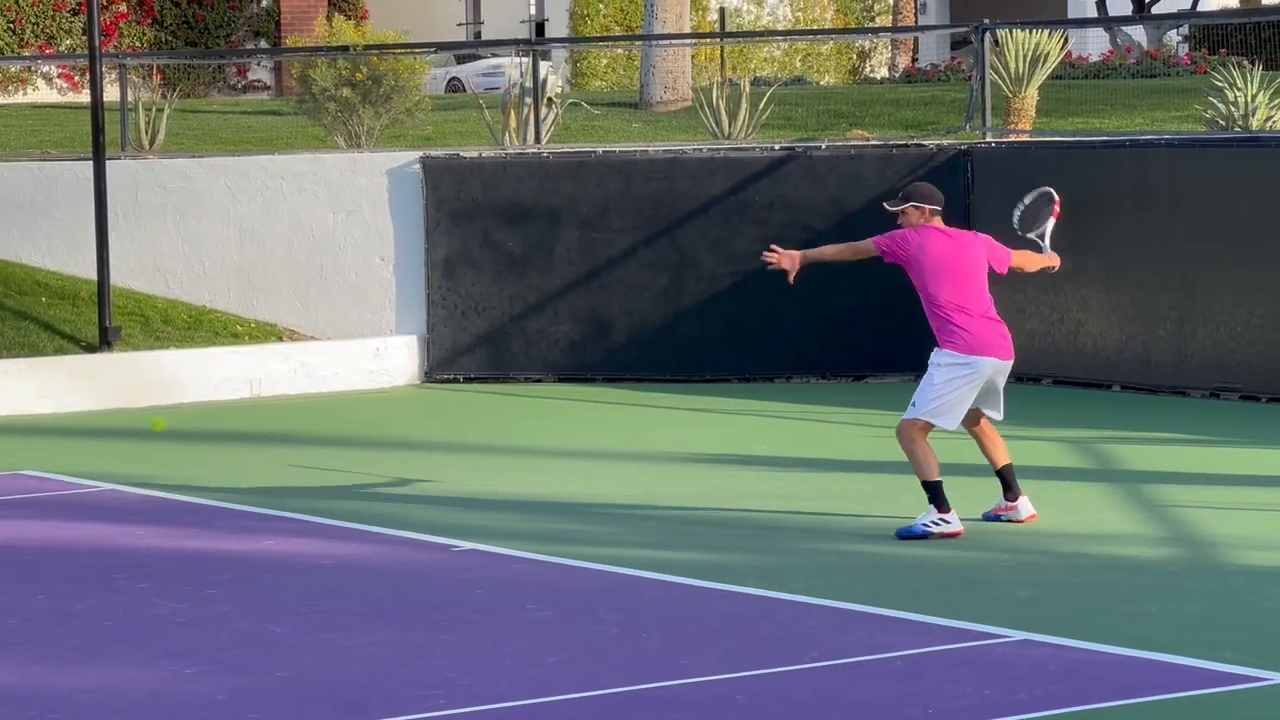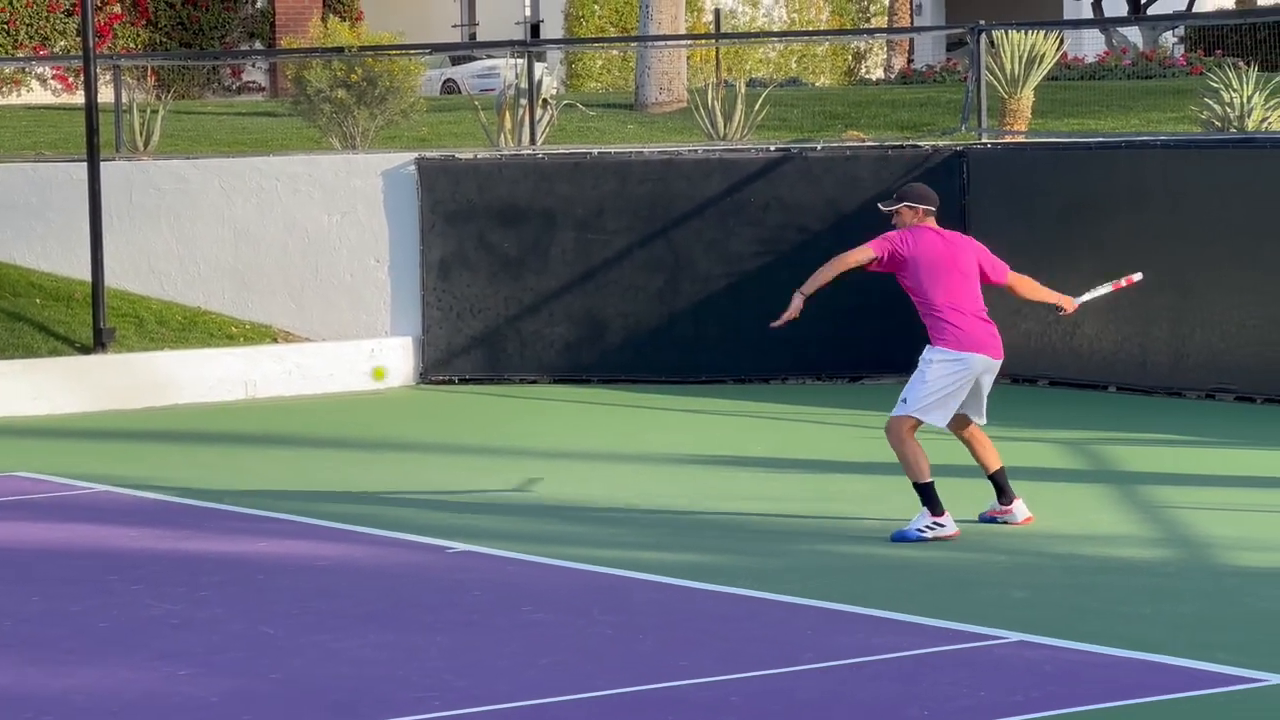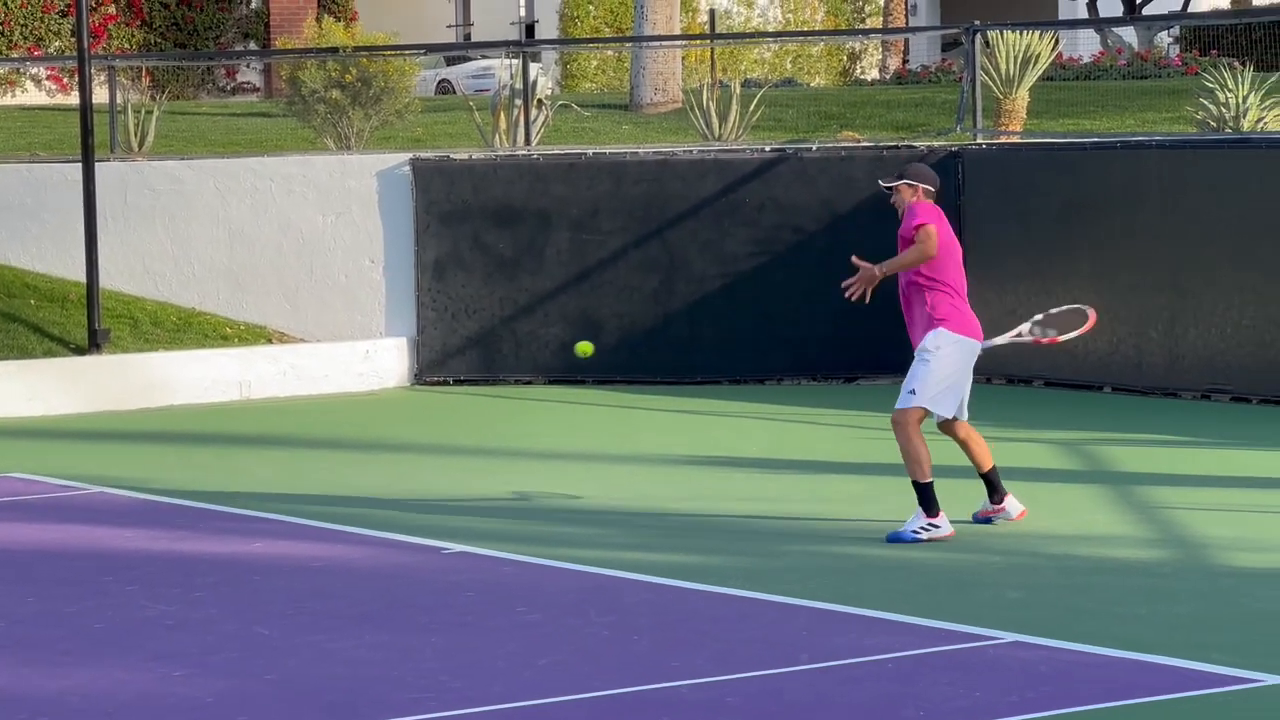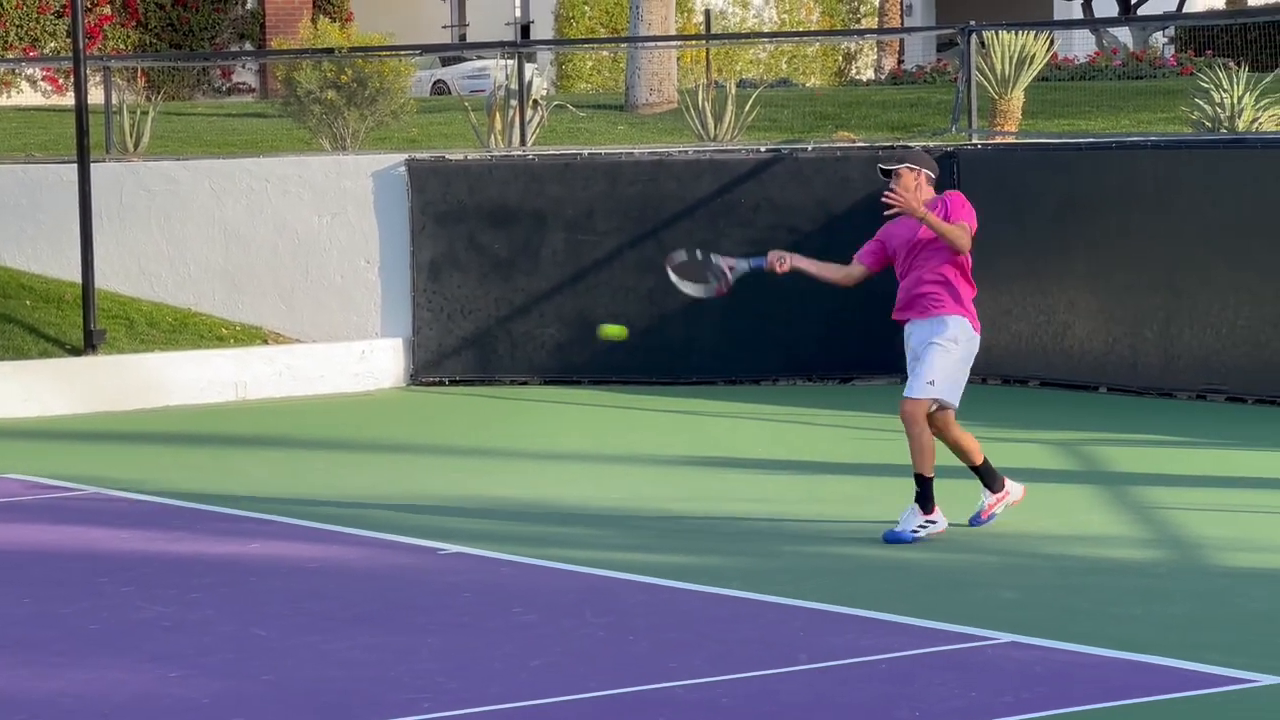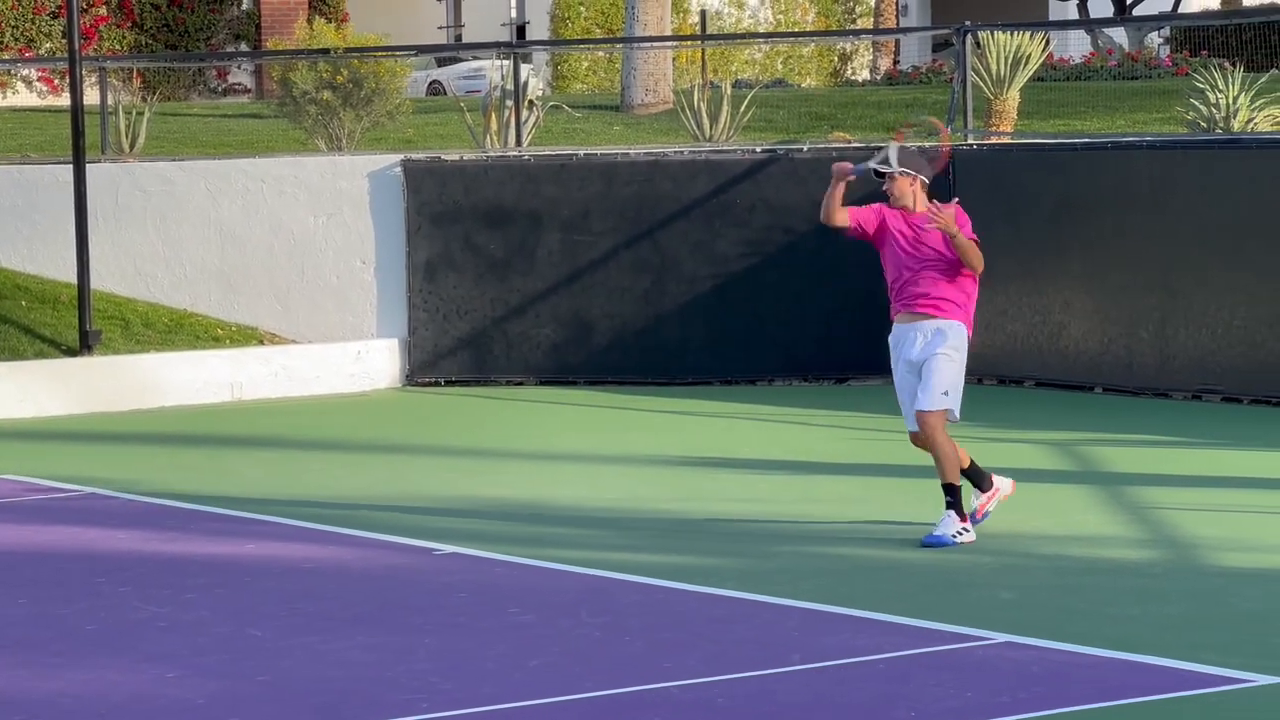
dt=0.1s
person 1, frame 1
left shoulder: (910, 240)
right shoulder: (978, 242)
left elbow: (852, 249)
right elbow: (1023, 261)
left wrist: (800, 257)
right wrist: (1049, 259)
left hip: (962, 353)
right hip: (1001, 350)
left knee: (910, 431)
right knee: (975, 420)
left ankle: (942, 513)
right ankle: (1016, 500)
person 1, frame 2
left shoulder: (901, 239)
right shoulder: (969, 244)
left elbow: (848, 259)
right elbow: (1018, 283)
left wrist: (801, 295)
right wrist: (1061, 299)
left hip: (954, 351)
right hip: (989, 350)
left knee: (899, 428)
right knee: (964, 425)
left ankle: (936, 516)
right ankle: (1009, 503)
person 1, frame 3
left shoulder: (924, 210)
right shoulder: (923, 227)
left elbow: (930, 246)
left wrist: (878, 271)
left hip: (946, 335)
right hip: (948, 337)
left knee: (905, 420)
right knee: (951, 424)
left ankle: (932, 517)
right ankle: (1001, 501)
person 1, frame 4
left shoulder: (953, 202)
right shoulder: (893, 228)
left elbow: (962, 241)
right elbow: (849, 275)
left wrist: (923, 211)
right wrist: (795, 261)
left hip: (949, 324)
right hip: (916, 329)
left knee: (914, 409)
right knee: (940, 422)
left ankle: (924, 512)
right ankle: (1000, 488)
person 1, frame 5
left shoulder: (953, 215)
right shoulder: (881, 218)
left elbow: (976, 267)
right elbow: (831, 218)
left wrist: (949, 229)
right wrist: (838, 181)
left hip: (945, 329)
right hip: (904, 334)
left knee: (930, 421)
right knee: (920, 435)
left ankle: (957, 518)
right ankle: (987, 485)
